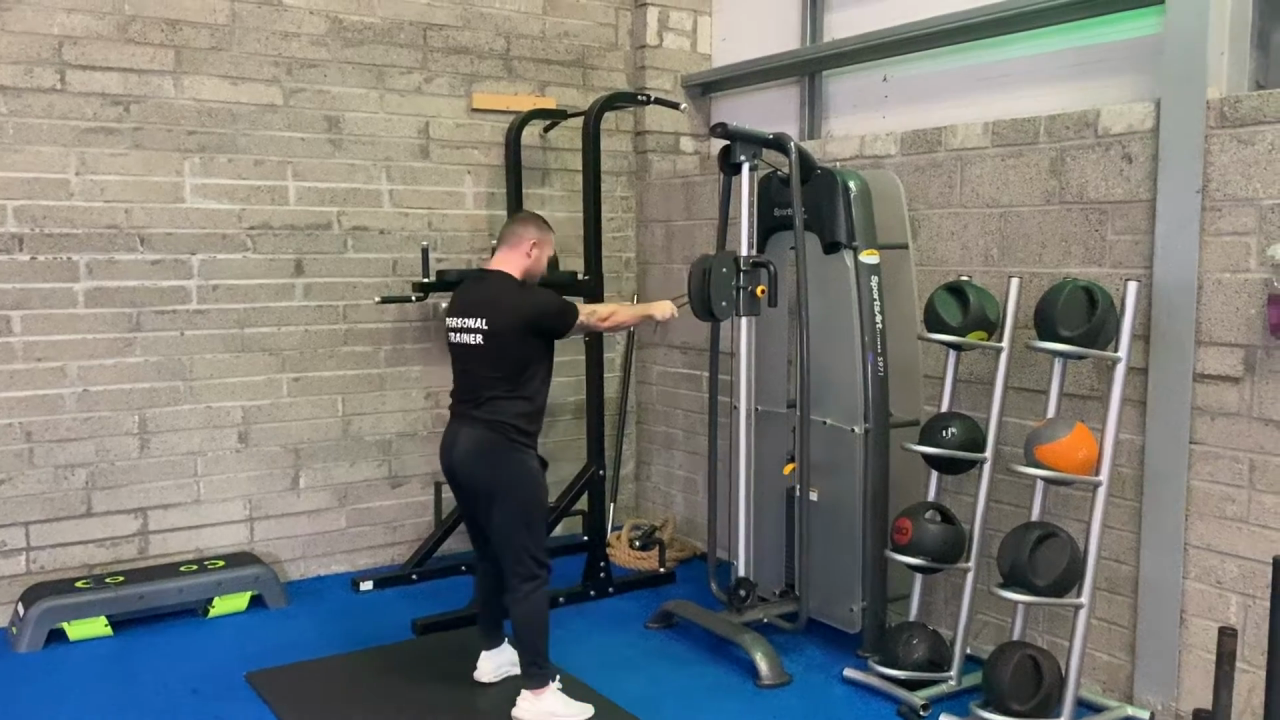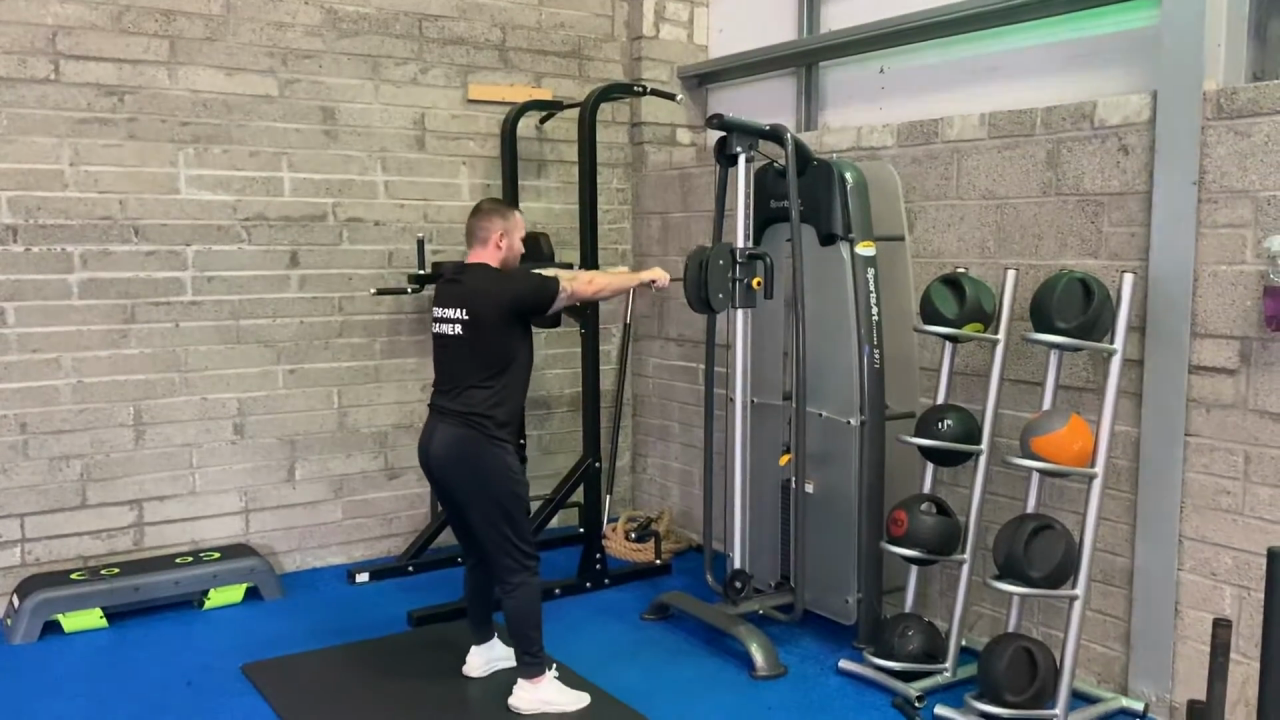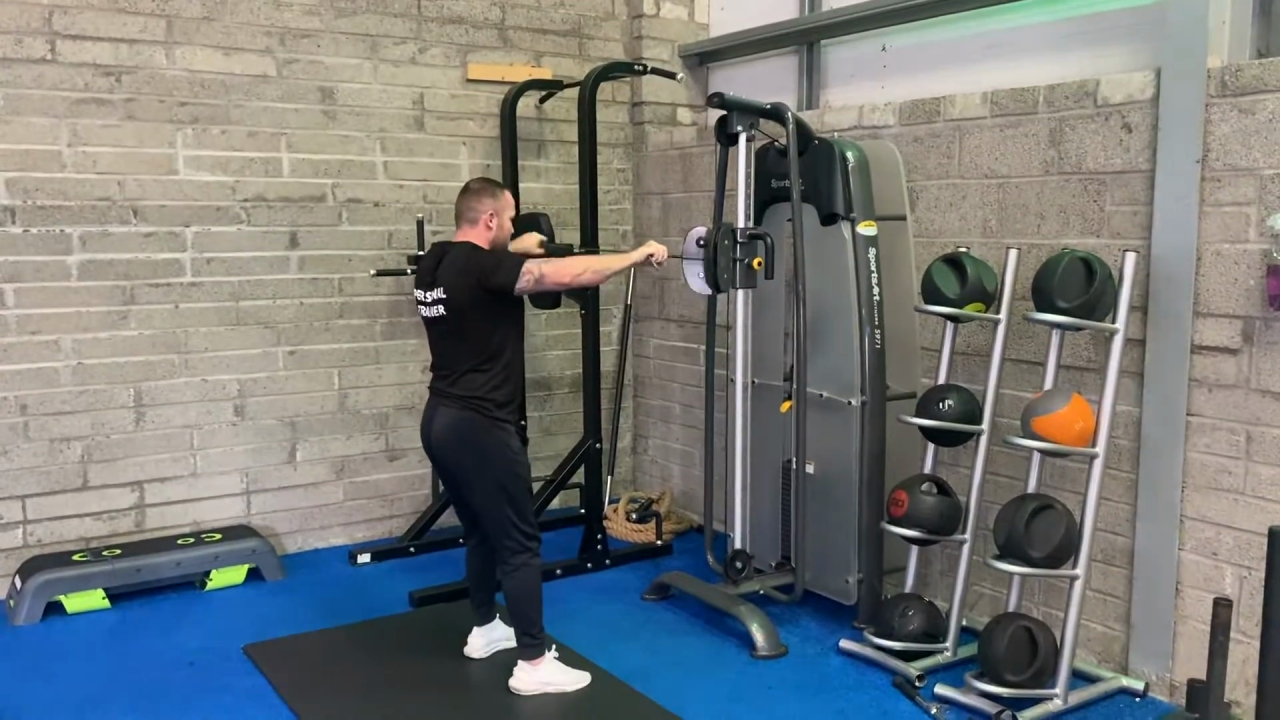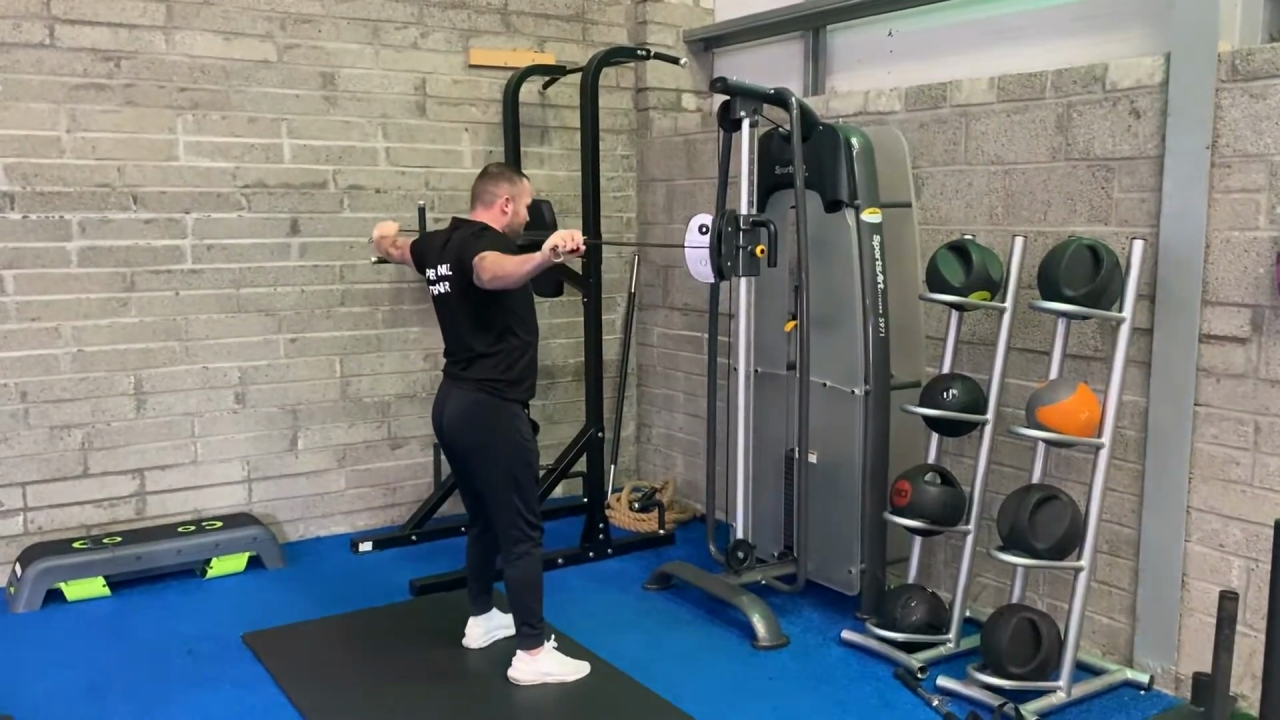
dt=1s
person 1, frame 1
left shoulder: (464, 297)
right shoulder: (526, 303)
right elbow: (598, 320)
left wrist: (625, 308)
right wrist: (651, 311)
left hip: (459, 444)
right hip: (501, 451)
left knee: (491, 555)
right knee: (528, 571)
left ankle: (493, 654)
person 1, frame 2
left shoulder: (450, 287)
right shoulder: (505, 289)
right elbow: (584, 289)
left wrist: (612, 275)
right wrist: (643, 277)
left hip: (439, 440)
right hip: (478, 447)
left knee: (480, 552)
right knee: (517, 563)
left ankle: (483, 649)
right ankle: (533, 683)
person 1, frame 3
left shoulder: (435, 263)
right shoulder: (481, 268)
right elbow: (563, 274)
left wrist: (519, 246)
right wrist: (636, 256)
left hip: (441, 420)
right hip: (480, 427)
left knee: (481, 532)
right knee: (519, 543)
left ankle: (484, 629)
right ankle: (533, 664)
person 1, frame 4
left shoulder: (439, 244)
right shoulder: (486, 244)
left elbow: (393, 248)
right elbow: (494, 273)
left wrist: (386, 234)
right wrist: (546, 255)
left hip: (454, 403)
right hip: (492, 411)
left knee: (483, 521)
right knee: (522, 533)
left ankle: (481, 618)
right ankle: (532, 654)
